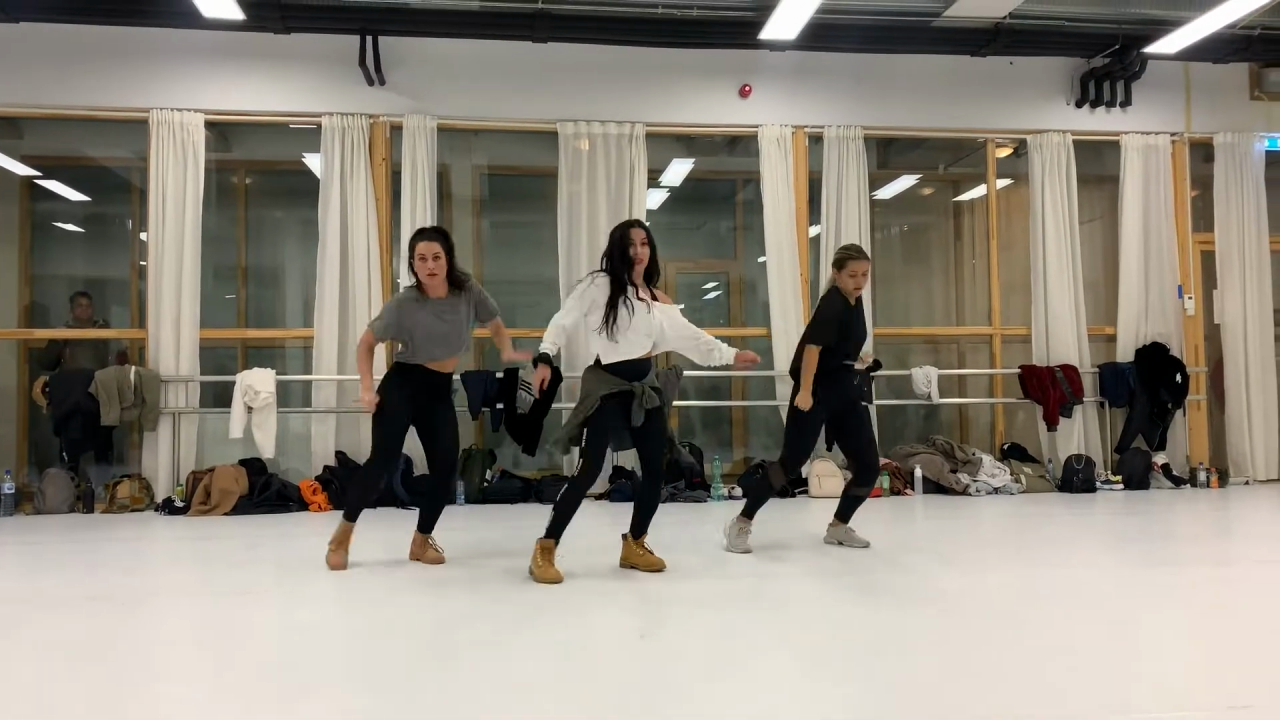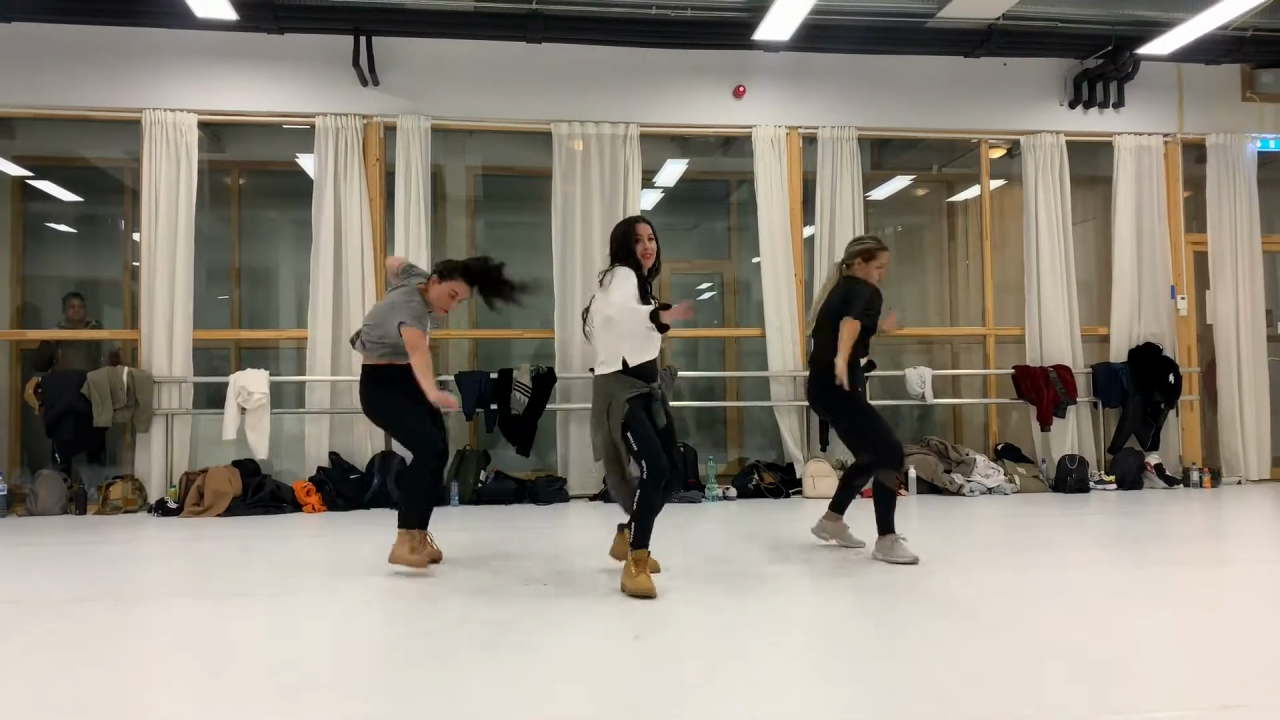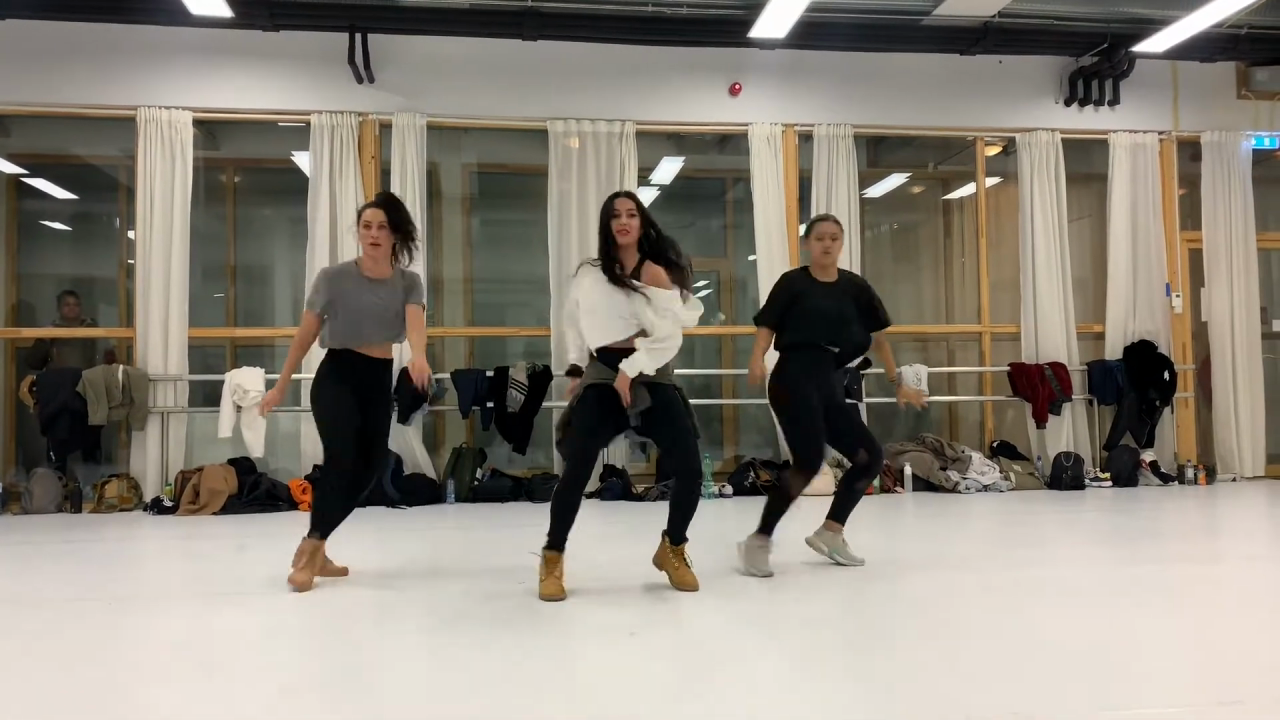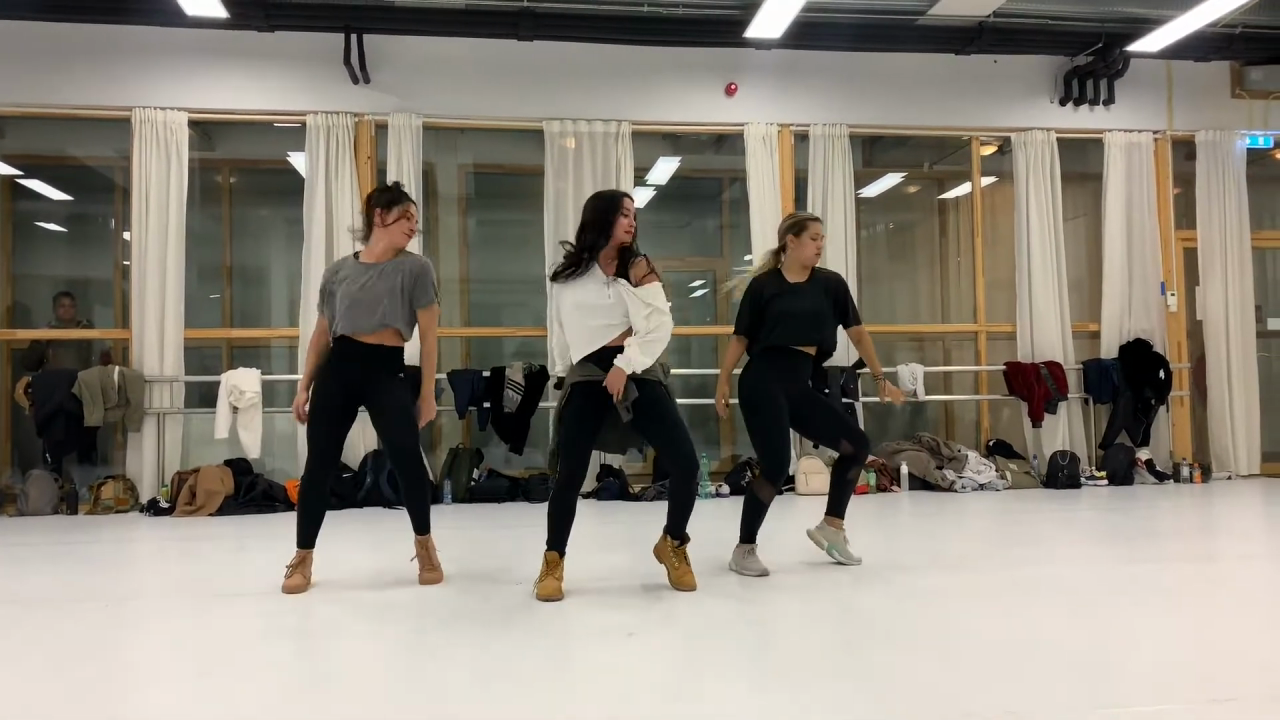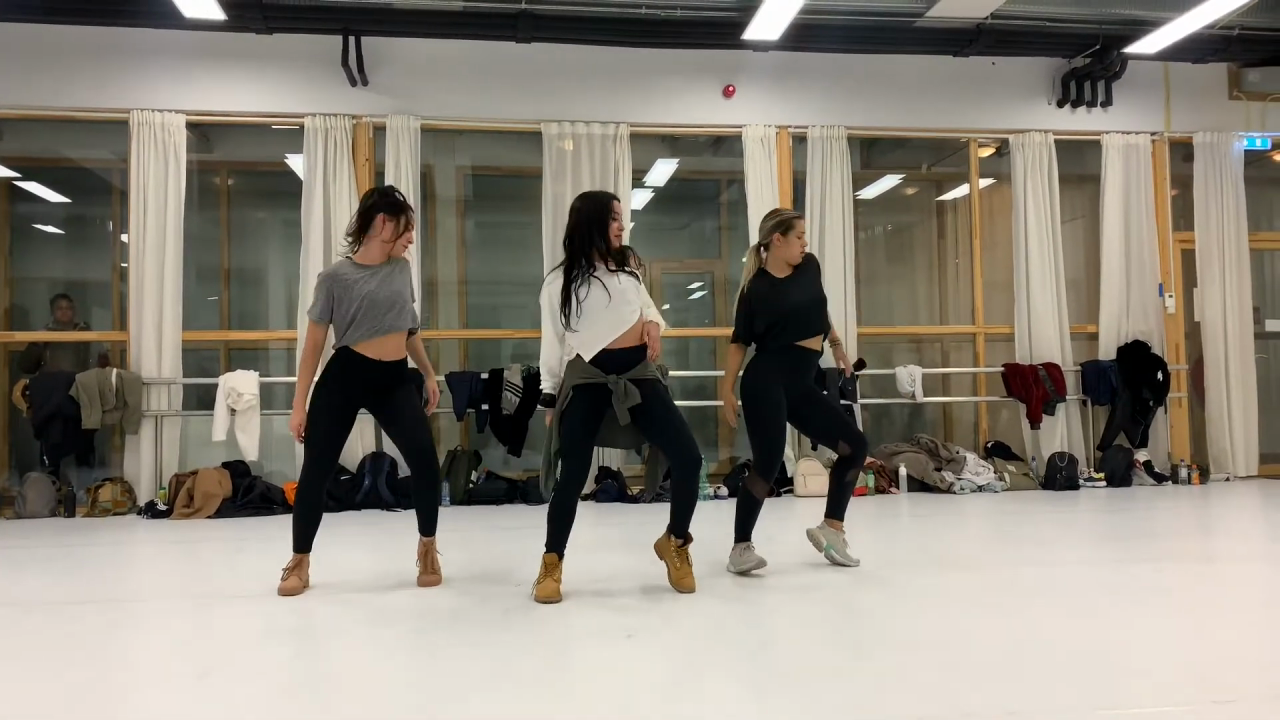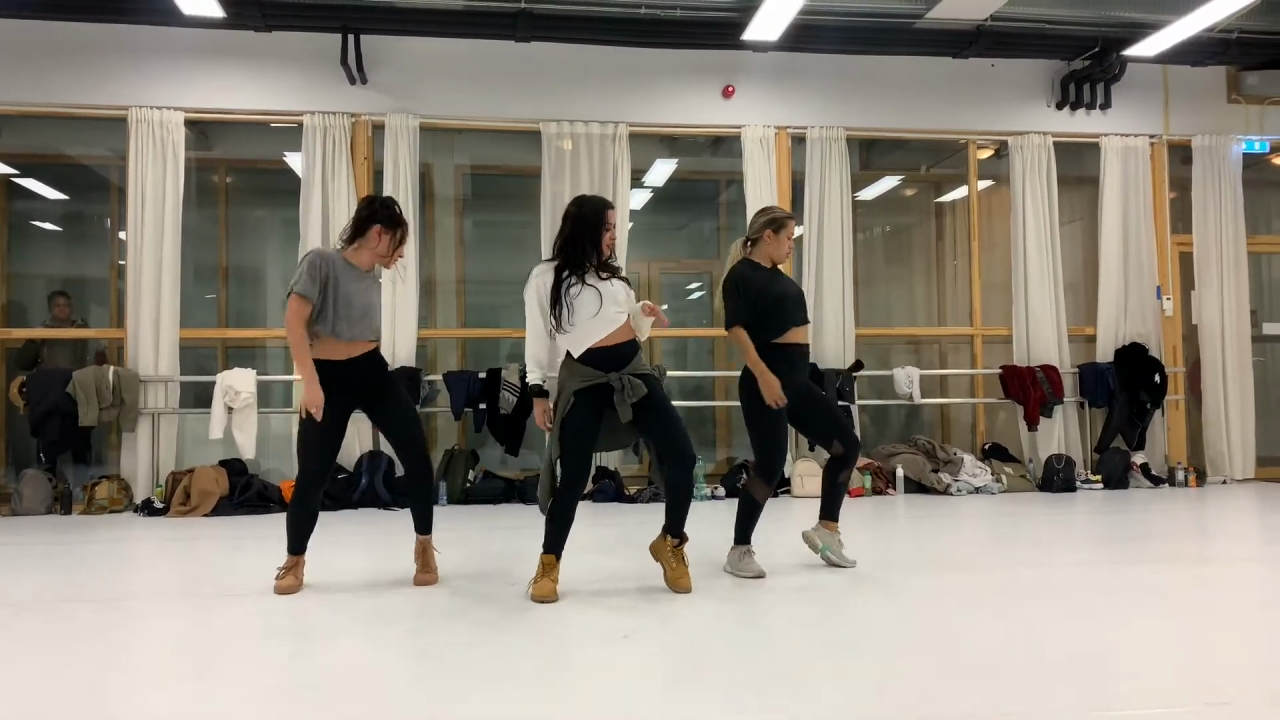
dt=0.5s
person 1, frame 1
left shoulder: (657, 298)
right shoulder: (598, 284)
left elbow: (687, 335)
right elbow: (563, 321)
left wrist: (729, 354)
right wrist: (544, 359)
left hip: (645, 386)
right hip: (605, 385)
left knee: (655, 469)
right knee: (591, 466)
left ankle: (634, 544)
right ankle: (546, 547)
person 1, frame 2
left shoulder: (644, 286)
right shoulder: (621, 277)
left elbow: (593, 320)
right elbow: (621, 310)
right wrist: (661, 317)
left hip: (647, 387)
right hip: (619, 389)
left knee: (666, 471)
right knee: (655, 470)
left ankle: (628, 537)
right ankle: (635, 562)
person 1, frame 3
left shoulder: (656, 272)
right shoulder: (589, 273)
left elbow: (670, 335)
right elbow: (574, 321)
left wrist: (631, 368)
right wrist: (575, 369)
left hip: (650, 376)
right hip: (600, 376)
left knee: (689, 470)
right knee: (576, 471)
left ankle: (672, 549)
right ankle: (551, 561)
person 1, frame 4
left shoulder: (638, 266)
right shoulder: (568, 274)
left elbow: (658, 328)
right elbow: (561, 332)
left wrist: (626, 366)
right wrist: (563, 379)
left hip: (638, 372)
right hip: (587, 376)
left knee: (685, 463)
right knee: (570, 474)
left ankle: (672, 545)
right ankle: (553, 562)
person 1, frame 5
left shoulder: (627, 263)
right shoulder: (561, 280)
right elbow: (552, 341)
left wrist: (654, 322)
right wrist: (549, 397)
left hip: (639, 373)
right hip: (587, 378)
left knee: (688, 458)
right knee: (573, 475)
left ankle: (675, 543)
right ankle: (551, 564)
person 1, frame 6
left shoulder: (610, 271)
right shoulder: (546, 277)
right elbow: (538, 337)
left wrist: (645, 312)
right wrist: (538, 390)
left hip: (633, 369)
right hip: (583, 378)
left knee: (682, 455)
right knee: (573, 478)
left ankle: (671, 543)
right ankle: (549, 563)
person 2, frame 1
left shoulder: (469, 291)
right shoulder: (403, 304)
left elbow: (496, 326)
right elbow: (365, 344)
left wrist: (507, 352)
right wrist: (367, 388)
left hip: (438, 390)
right hip: (400, 385)
left knee: (446, 468)
right knee: (384, 457)
left ankle: (422, 537)
right ankle: (344, 531)
person 2, frame 2
left shoulder: (415, 281)
right shoulder: (410, 305)
left elbow: (394, 263)
right elbow: (417, 350)
right wrist: (431, 391)
left hip: (406, 383)
right hip: (381, 386)
left knee: (438, 452)
right knee: (428, 449)
left ankle: (418, 535)
right ankle: (406, 541)
person 2, frame 3
left shoulder: (408, 283)
right shoulder: (332, 277)
left elbow: (416, 327)
right elbow: (306, 334)
left wrist: (419, 360)
right wrist: (279, 386)
left hip: (378, 380)
right hip: (337, 375)
left knee: (365, 470)
right knee: (340, 456)
left ankle: (315, 549)
right ankle: (309, 549)
person 2, frame 4
left shoulder: (416, 268)
right shoulder: (338, 271)
left elbow: (428, 333)
right elbow: (323, 332)
left wrist: (427, 392)
right wrist: (304, 387)
left hip: (387, 370)
right hip: (339, 367)
left knee: (408, 458)
right knee: (319, 464)
left ankle: (424, 547)
right ankle: (303, 559)
person 2, frame 5
left shoulder: (401, 269)
right shoulder: (335, 277)
right elbow: (314, 342)
left wrist: (429, 374)
right wrist: (299, 405)
left hip: (396, 378)
right hip: (344, 377)
left knee: (425, 458)
right knee: (316, 470)
left ankle: (427, 549)
right ankle: (299, 564)
person 2, frame 6
left shoulder: (372, 282)
right shoulder: (320, 262)
right elbow: (294, 323)
right wrist: (310, 381)
left hip: (374, 373)
right hip: (328, 378)
left knee: (417, 456)
right knee: (312, 475)
left ankle: (424, 547)
right ankle: (294, 563)
person 3, frame 1
left shoulder: (855, 301)
right shoulder: (833, 303)
right elbow: (812, 345)
right wrist: (805, 391)
left hip: (847, 392)
right hip: (817, 392)
left knee: (869, 466)
right knee: (794, 459)
left ankle: (838, 526)
right ankle: (742, 522)
person 3, frame 2
left shoulder: (841, 291)
right shoulder: (866, 291)
right elbow: (850, 322)
left wrist: (881, 329)
right wrist: (841, 359)
left hip: (830, 387)
right hip: (835, 390)
left knee: (872, 456)
right knee: (890, 452)
left ankle: (832, 520)
right ankle: (887, 539)
person 3, frame 3
left shoulder: (856, 286)
right shoulder: (791, 282)
left elbow: (878, 337)
right elbow: (767, 326)
left wrist: (898, 384)
right wrist: (757, 360)
left hip: (828, 386)
right hip: (794, 379)
left knee: (871, 457)
right knee: (810, 459)
left ankle: (829, 532)
right ankle: (758, 541)
person 3, frame 4
left shoulder: (830, 283)
right shoulder: (763, 285)
left elbow: (856, 331)
right elbow: (741, 336)
left wrist: (879, 378)
right wrist: (723, 381)
left hip: (799, 386)
right hip: (762, 382)
left knee: (856, 444)
right knee: (776, 466)
left ankle: (831, 527)
right ankle: (744, 549)
person 3, frame 5
left shoulder: (809, 266)
right shoulder: (755, 287)
right elbow: (739, 342)
left wrist: (836, 344)
right wrist: (727, 389)
left hip: (803, 383)
right hip: (766, 379)
left knee: (855, 446)
right knee: (768, 462)
left ankle: (831, 529)
right ankle: (741, 547)
person 3, frame 6
left shoulder: (775, 273)
right shoulder: (740, 274)
right elbow: (736, 330)
right wrist: (761, 374)
left hip: (797, 377)
right hip: (766, 378)
left knee: (846, 445)
right knee: (771, 464)
left ankle: (826, 531)
right ankle: (740, 550)
